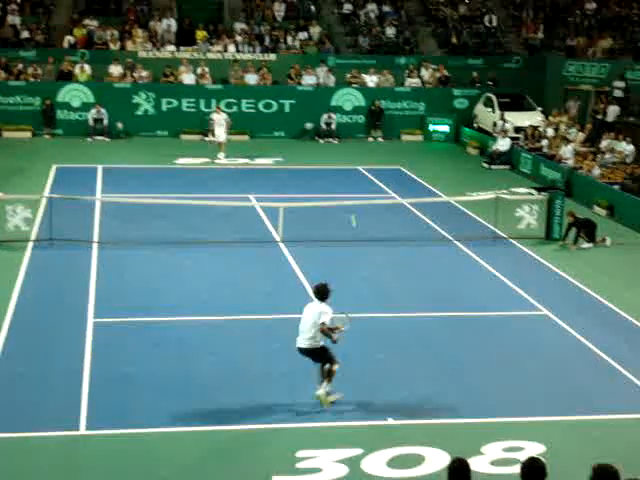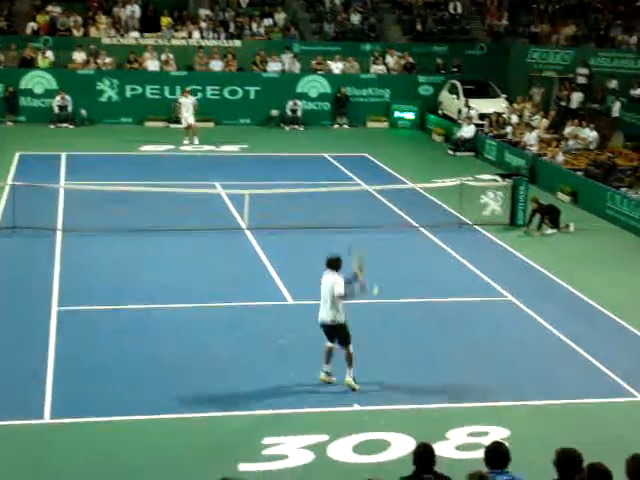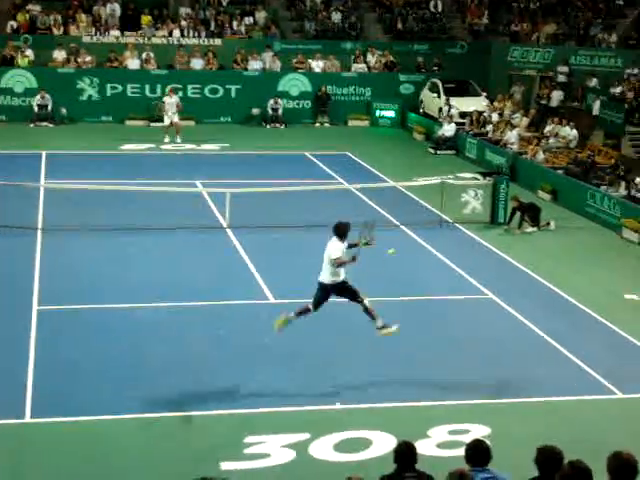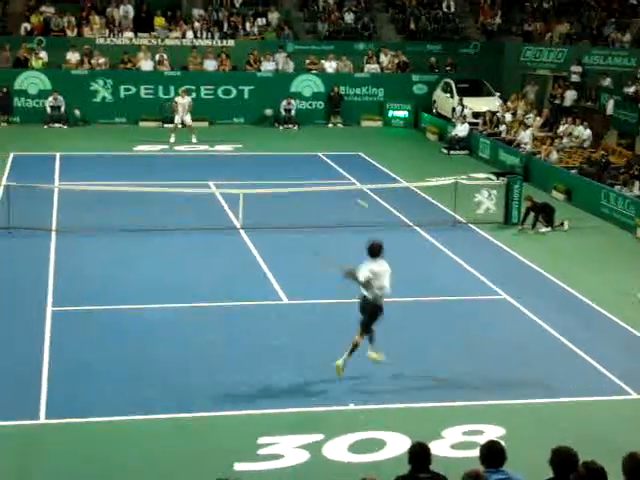
dt=0.3s
person 1, frame 1
left shoulder: (309, 306)
right shoulder: (326, 310)
right elbow: (323, 329)
left wrist: (330, 329)
right wrist: (333, 337)
left hip: (300, 344)
right hip: (312, 345)
left knee: (325, 362)
right knee: (333, 364)
left ankle: (324, 391)
right ankle: (322, 392)
person 1, frame 2
left shoulder: (326, 276)
right shoulder: (337, 279)
right elbow: (340, 296)
left wrist: (354, 278)
right wrist: (352, 291)
left hip: (323, 319)
right hip: (335, 320)
left knee: (330, 342)
right knee: (348, 347)
left ankle: (325, 372)
right ankle: (350, 377)
person 1, frame 3
left shoulder: (335, 240)
right shoulder: (337, 246)
right elbow: (336, 263)
left wrist: (361, 243)
right wrist: (349, 260)
left hip: (323, 282)
right hip: (336, 283)
left knee: (314, 306)
right knee: (361, 300)
left ankle: (288, 317)
right ankle: (380, 326)
person 1, frame 4
left shoulder: (367, 267)
right shoulder: (384, 266)
left elbow: (364, 284)
left wrist: (354, 276)
left hip: (367, 301)
right hip: (377, 305)
left knee: (367, 327)
right knee: (362, 334)
left ankle: (372, 351)
right ankle: (343, 361)
